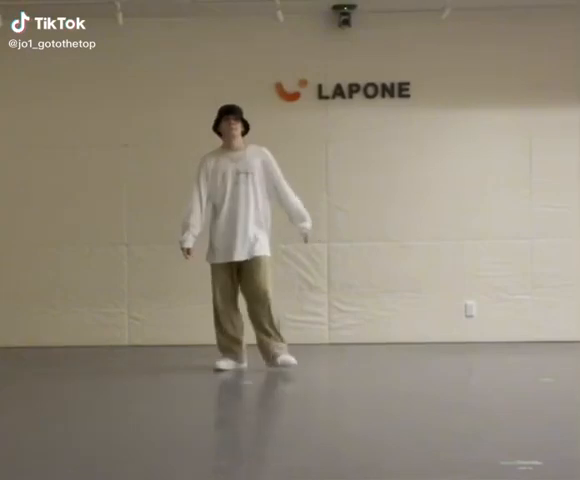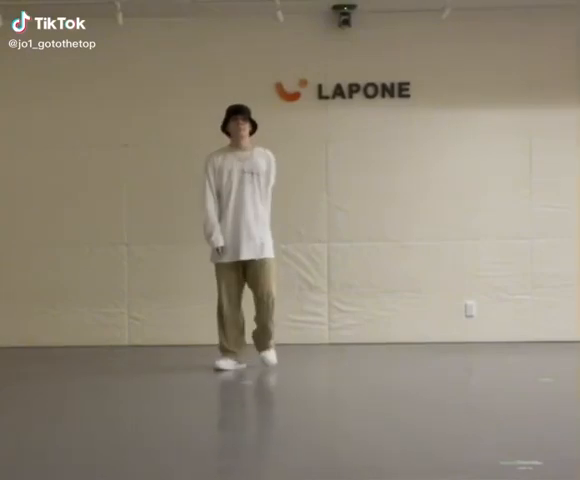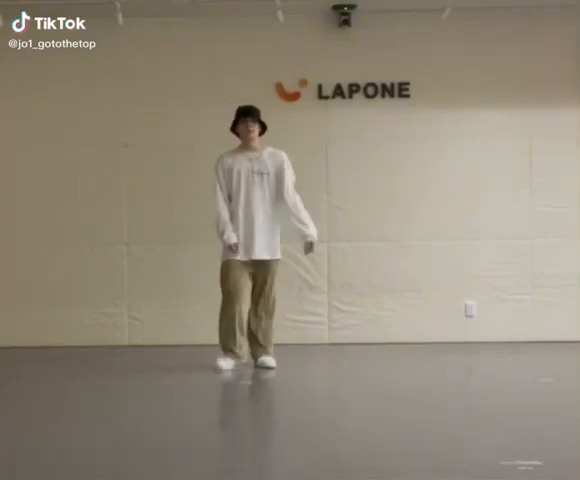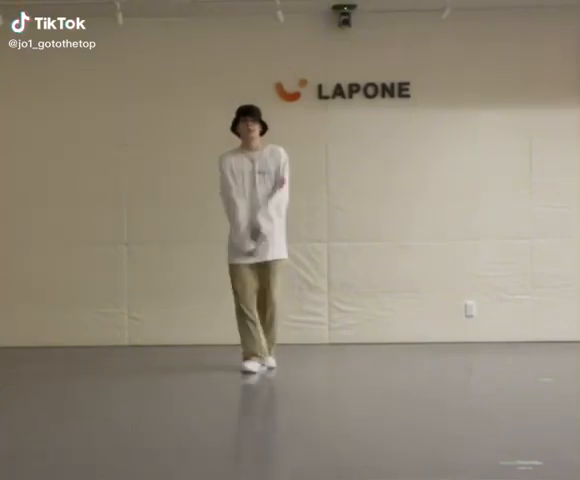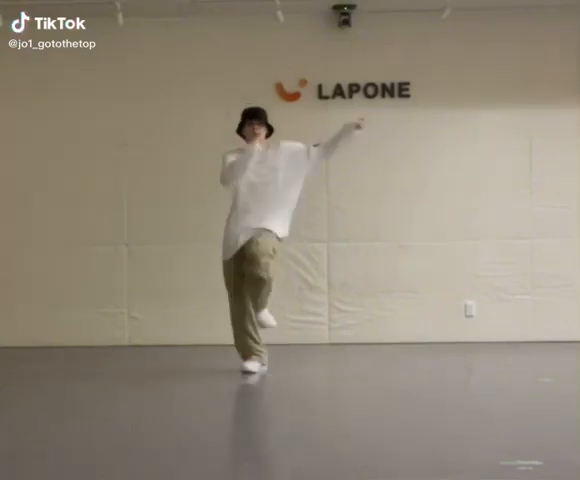
dt=0.3s
person 1, frame 1
left shoulder: (261, 156)
right shoulder: (209, 162)
left elbow: (282, 191)
right elbow: (199, 201)
left wrist: (302, 220)
right wrist: (188, 236)
left hip: (255, 240)
right hip: (222, 243)
left knee: (260, 295)
right knee: (225, 302)
left ankle: (276, 351)
right ankle: (233, 353)
person 1, frame 2
left shoulder: (266, 157)
right shoulder: (215, 160)
left elbow: (266, 199)
right elbow: (210, 201)
right wrist: (215, 236)
left hip: (259, 240)
right hip: (228, 242)
left knee: (266, 295)
right knee: (228, 301)
left ankle: (265, 344)
right ankle: (232, 354)
person 1, frame 3
left shoulder: (278, 157)
right shoulder: (226, 161)
left elbow: (290, 197)
right elbow: (221, 202)
left wrist: (309, 230)
right wrist: (227, 234)
left hip: (267, 242)
right hip: (238, 243)
left knee: (265, 301)
right knee: (234, 297)
left ankle: (263, 351)
right ankle: (231, 352)
person 1, frame 4
left shoulder: (277, 154)
right shoulder: (227, 160)
left elbow: (282, 192)
right elbow: (232, 201)
left wrist: (265, 220)
right wrist: (245, 237)
left hip: (271, 243)
right hip: (241, 243)
left knee: (268, 301)
right knee: (245, 301)
left ankle: (266, 352)
right ankle: (254, 356)
person 1, frame 5
left shoulder: (288, 151)
right shoulder: (234, 157)
left elbow: (321, 151)
right elbow: (227, 180)
left wrist: (346, 130)
right wrist: (250, 153)
left hip: (266, 229)
right hip: (235, 235)
left knee: (258, 251)
right knee: (238, 301)
left ankle: (261, 306)
right ankle: (252, 355)
